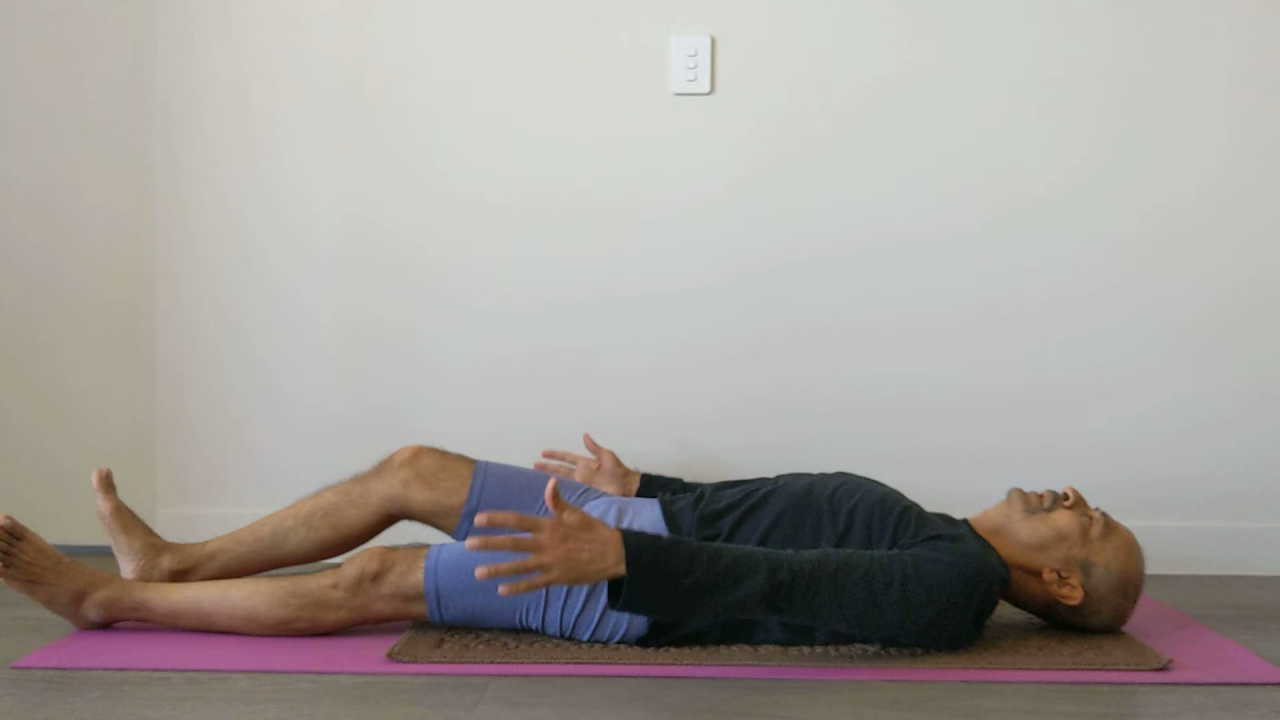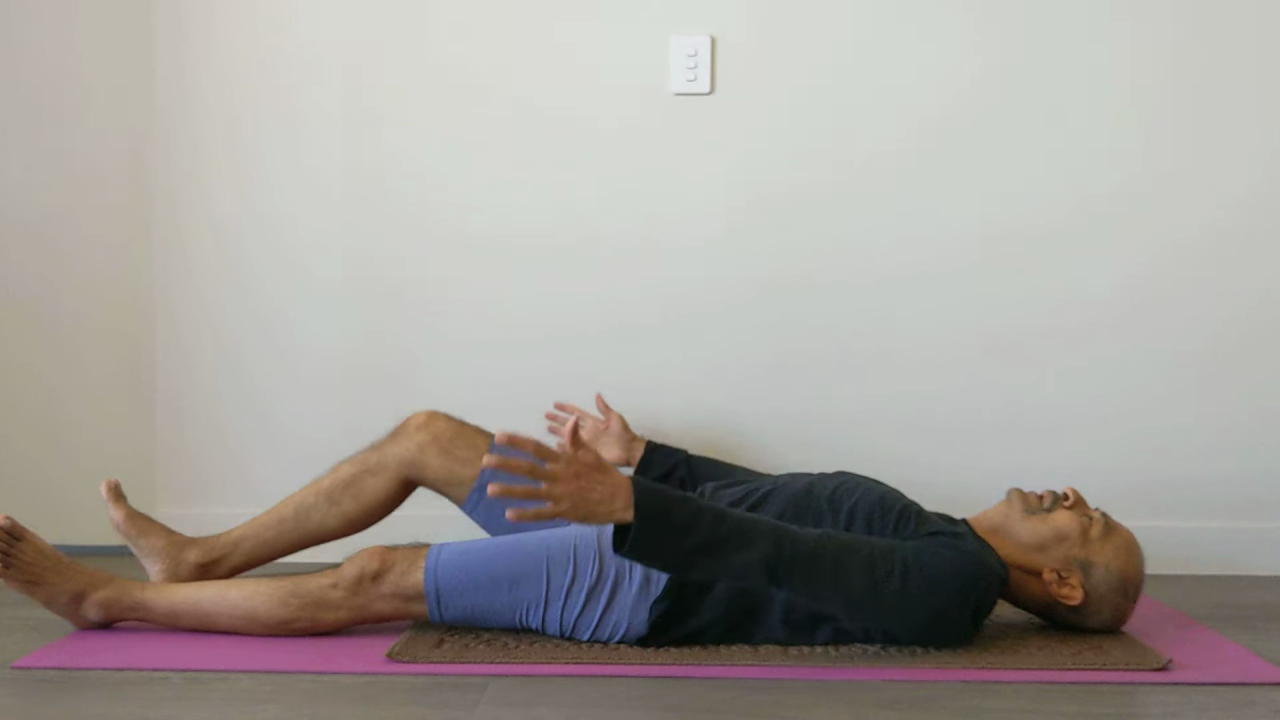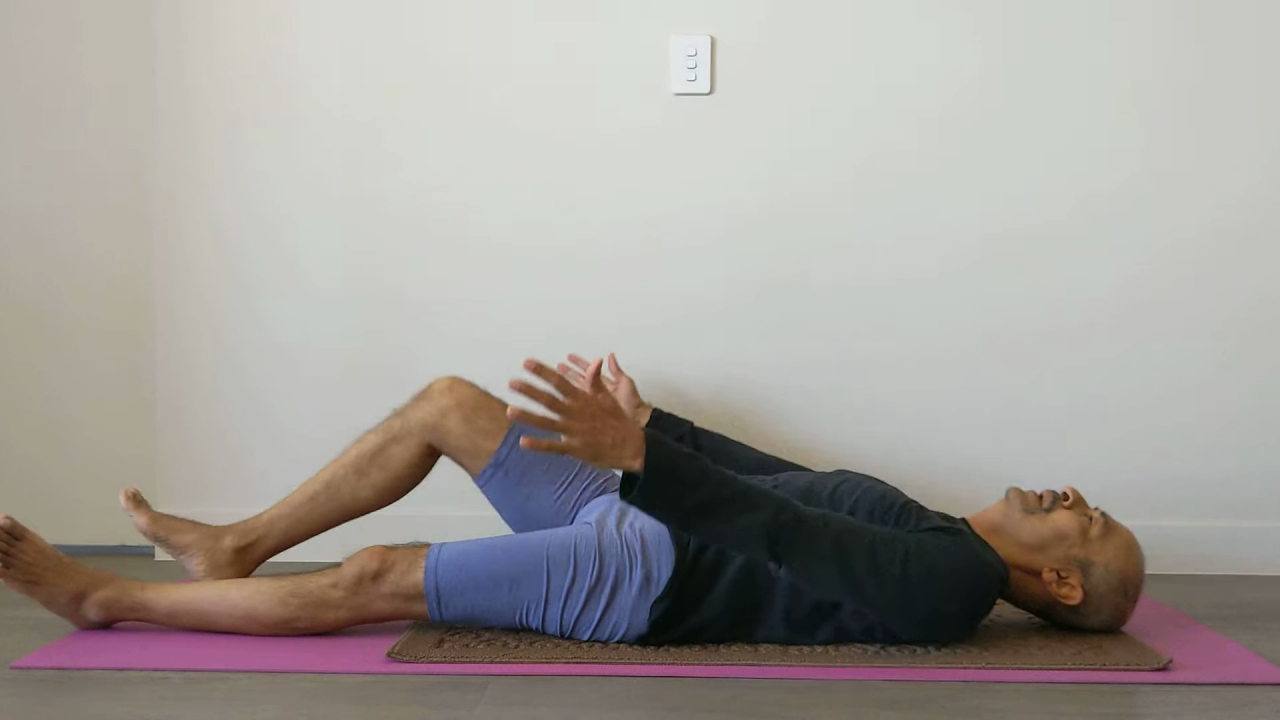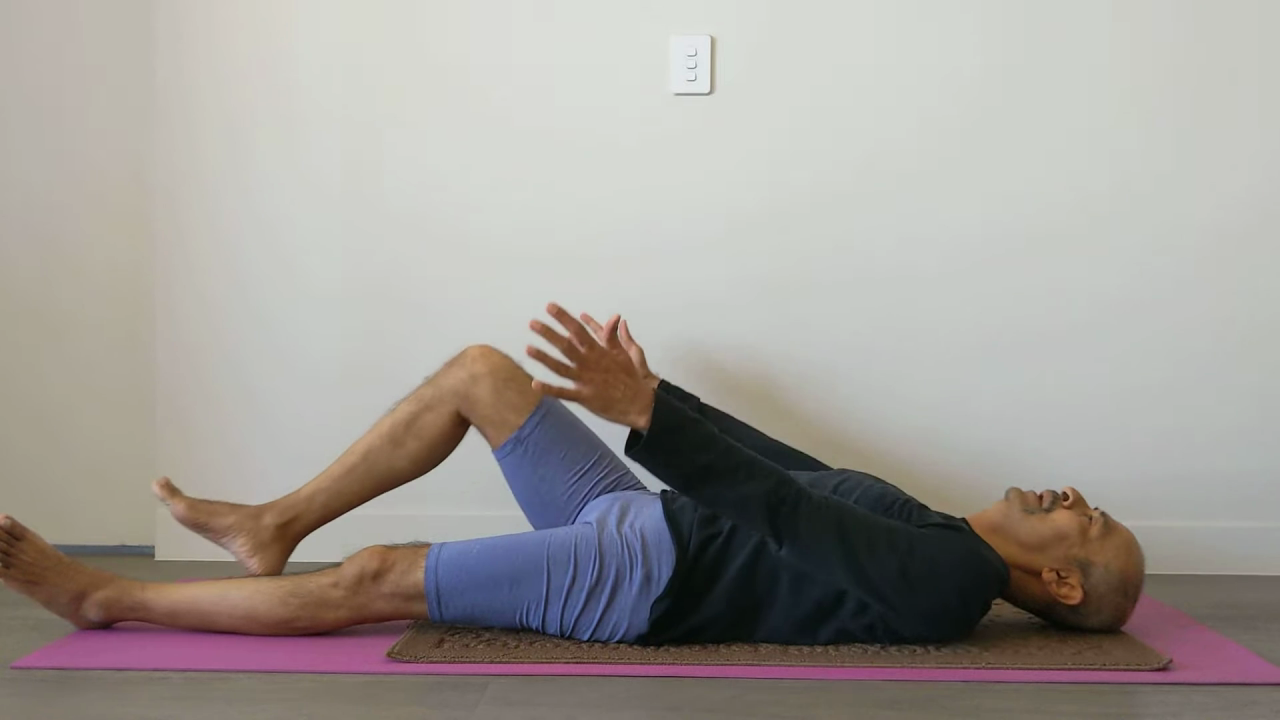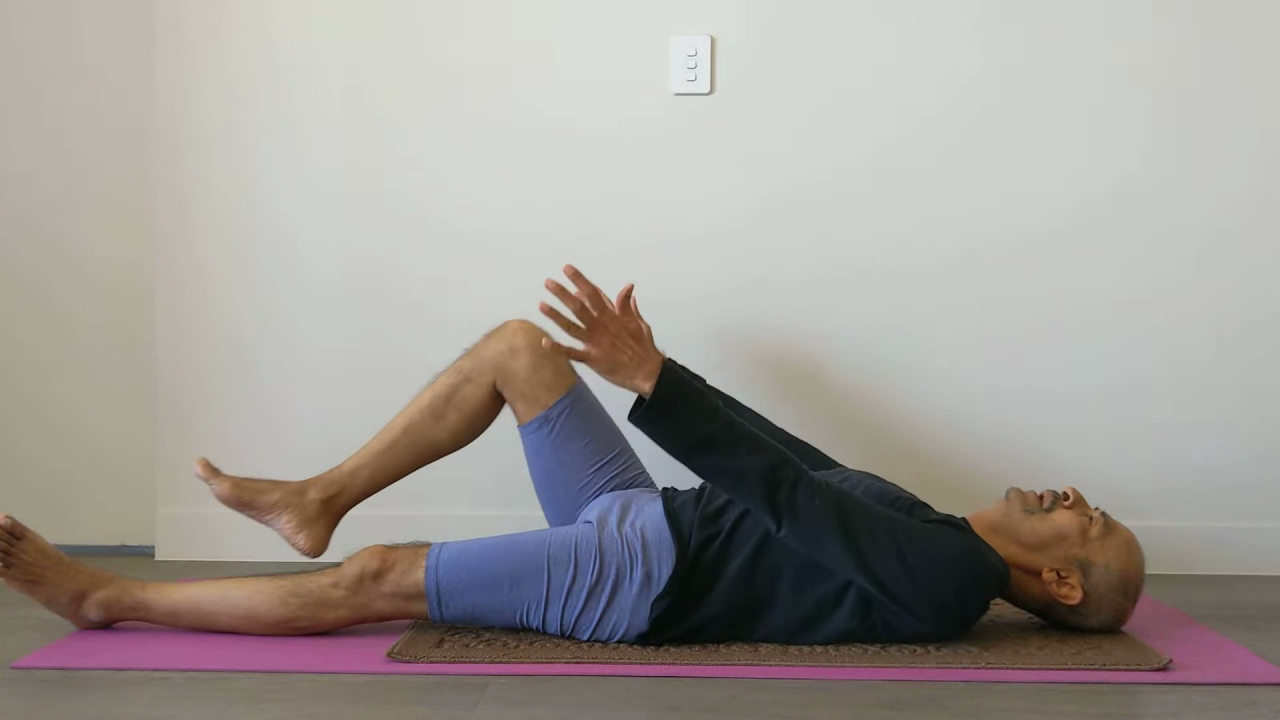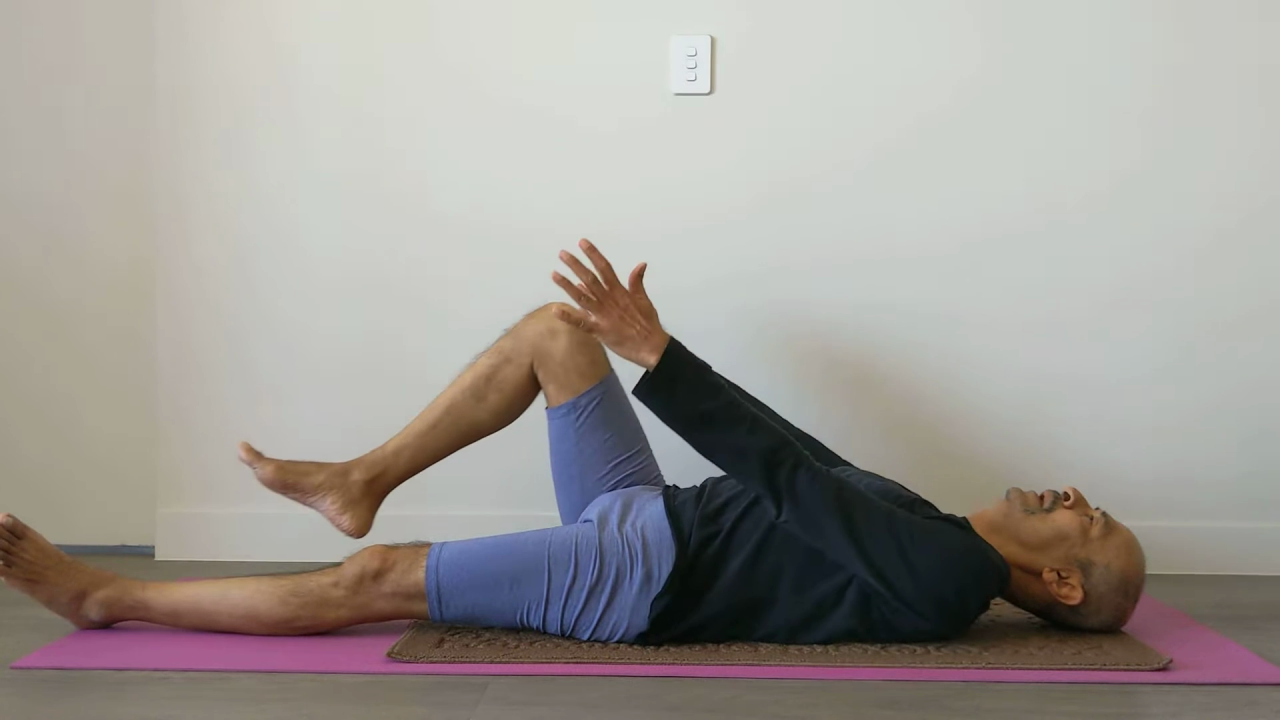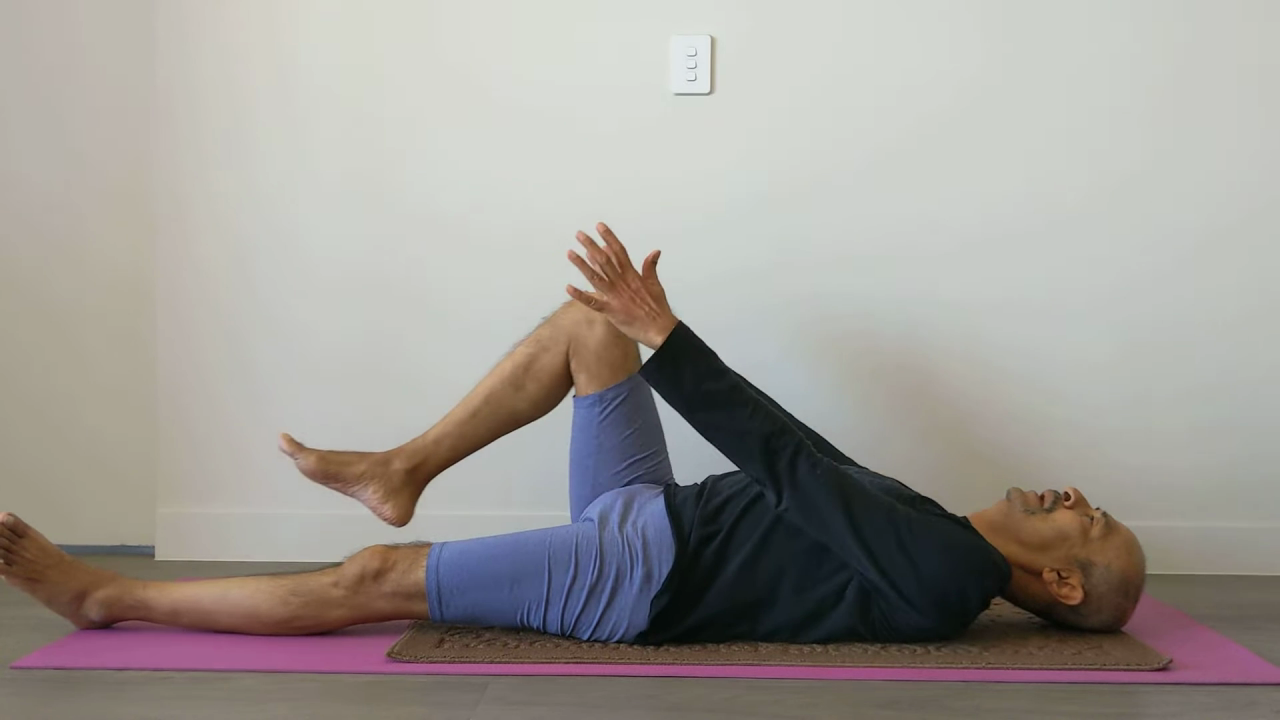
dt=0.1s
person 1, frame 1
left shoulder: (951, 590)
right shoulder: (931, 538)
left elbow: (785, 582)
left wrist: (615, 559)
right wrist: (633, 496)
left hip: (646, 589)
right hip: (652, 524)
left knee: (372, 582)
right knee: (411, 469)
left ankle: (105, 603)
right ankle: (177, 562)
person 1, frame 2
left shoulder: (948, 589)
right shoulder: (932, 537)
left elbow: (785, 559)
left wrist: (617, 508)
right wrist: (641, 458)
left hip: (642, 585)
right hip: (647, 518)
left knee: (371, 581)
right knee: (420, 436)
left ankle: (107, 598)
right ankle: (190, 554)
person 1, frame 3
left shoulder: (946, 585)
right shoulder: (927, 537)
left elbow: (789, 538)
right elbow: (782, 483)
left wrist: (635, 451)
right wrist: (645, 434)
left hip: (640, 583)
right hip: (648, 534)
left knee: (371, 582)
right knee: (444, 405)
left ankle: (103, 601)
right ankle: (235, 547)
person 1, frame 4
left shoulder: (942, 584)
right shoulder: (929, 538)
left elbow: (787, 513)
right elbow: (784, 465)
left wrist: (642, 411)
right wrist: (651, 399)
left hip: (640, 581)
right hip: (650, 521)
left knee: (371, 582)
right knee: (473, 371)
left ankle: (107, 598)
right ankle: (266, 527)
person 1, frame 5
left shoulder: (942, 580)
right shoulder: (924, 535)
left elbow: (787, 497)
right elbow: (799, 473)
left wrist: (649, 380)
right wrist: (653, 373)
left hip: (635, 578)
right hip: (649, 521)
left knee: (369, 583)
right knee: (512, 345)
left ankle: (102, 597)
right ankle: (317, 505)
person 1, frame 6
left shoulder: (942, 577)
right shoulder: (928, 536)
left elbow: (787, 482)
right elbow: (797, 460)
left wrist: (654, 357)
right wrist: (655, 351)
left hip: (635, 577)
right hip: (653, 515)
left knee: (369, 583)
right knee: (544, 333)
left ankle: (104, 597)
right ankle: (354, 483)
person 1, frame 7
left shoulder: (942, 574)
right shoulder: (930, 535)
left elbow: (787, 465)
right elbow: (803, 475)
left wrist: (660, 339)
right wrist: (656, 332)
left hip: (634, 578)
right hip: (650, 521)
left knee: (368, 584)
right knee: (581, 326)
left ankle: (107, 598)
right ankle: (401, 474)
